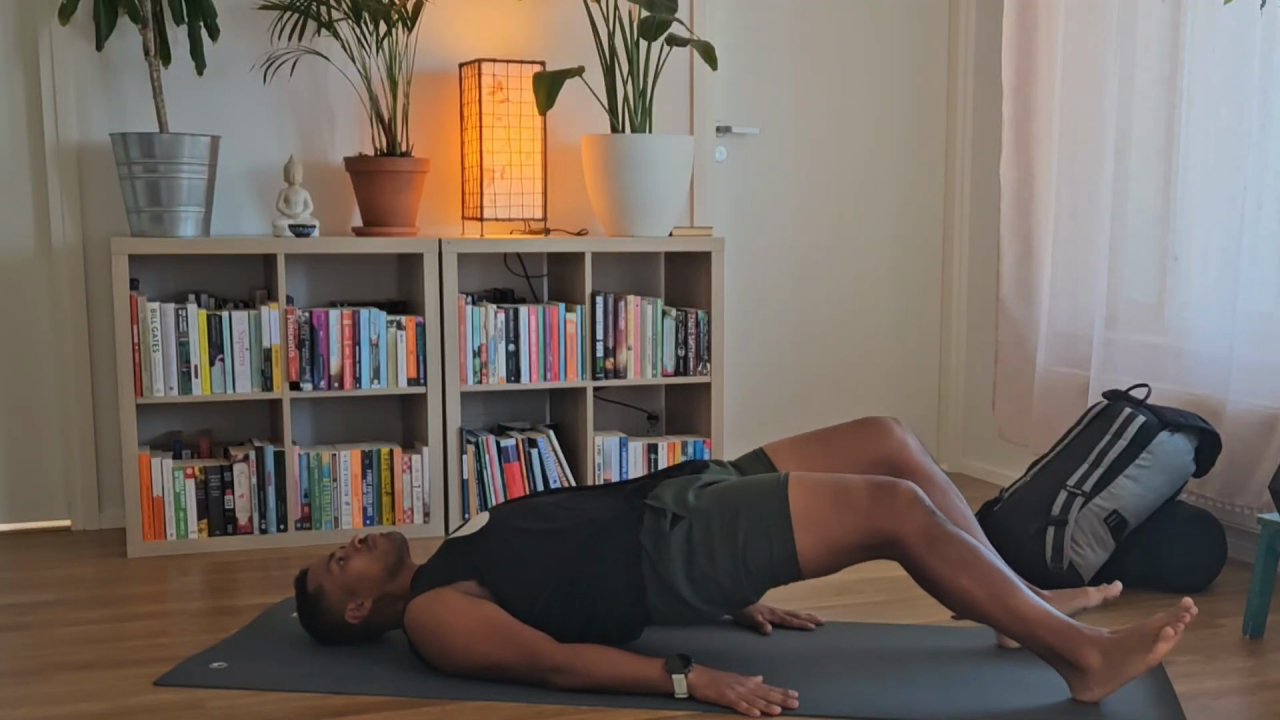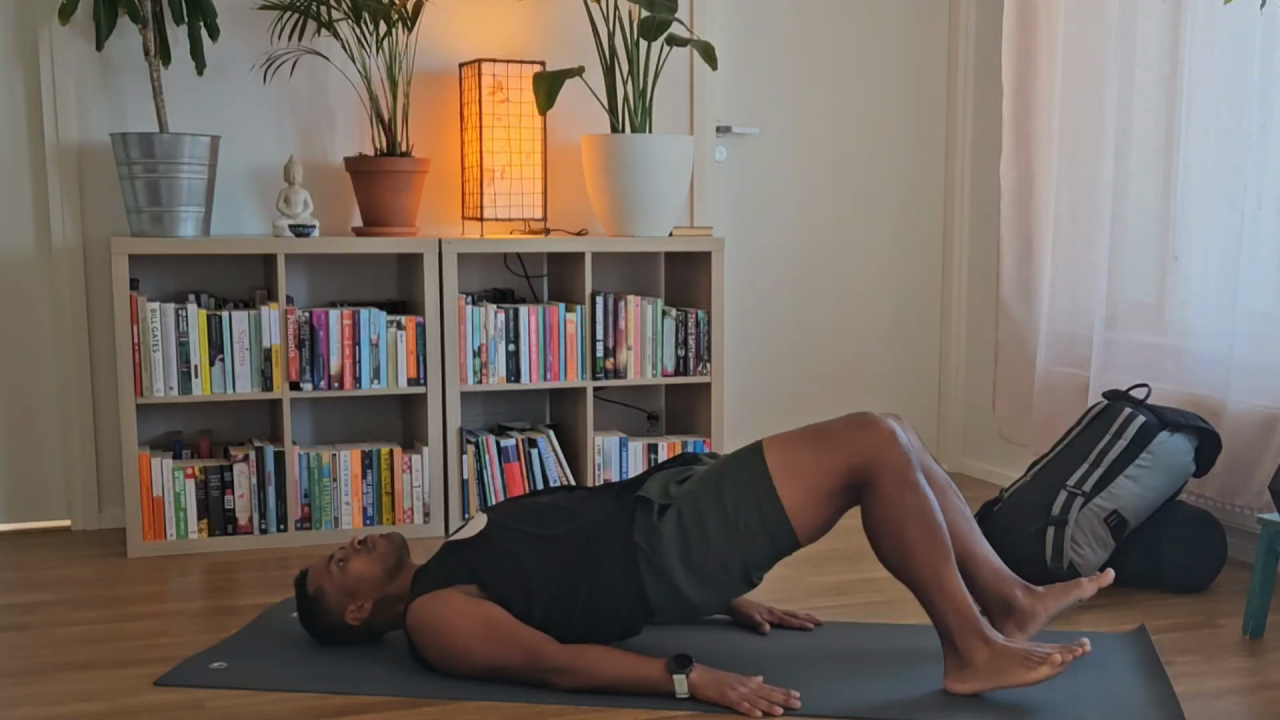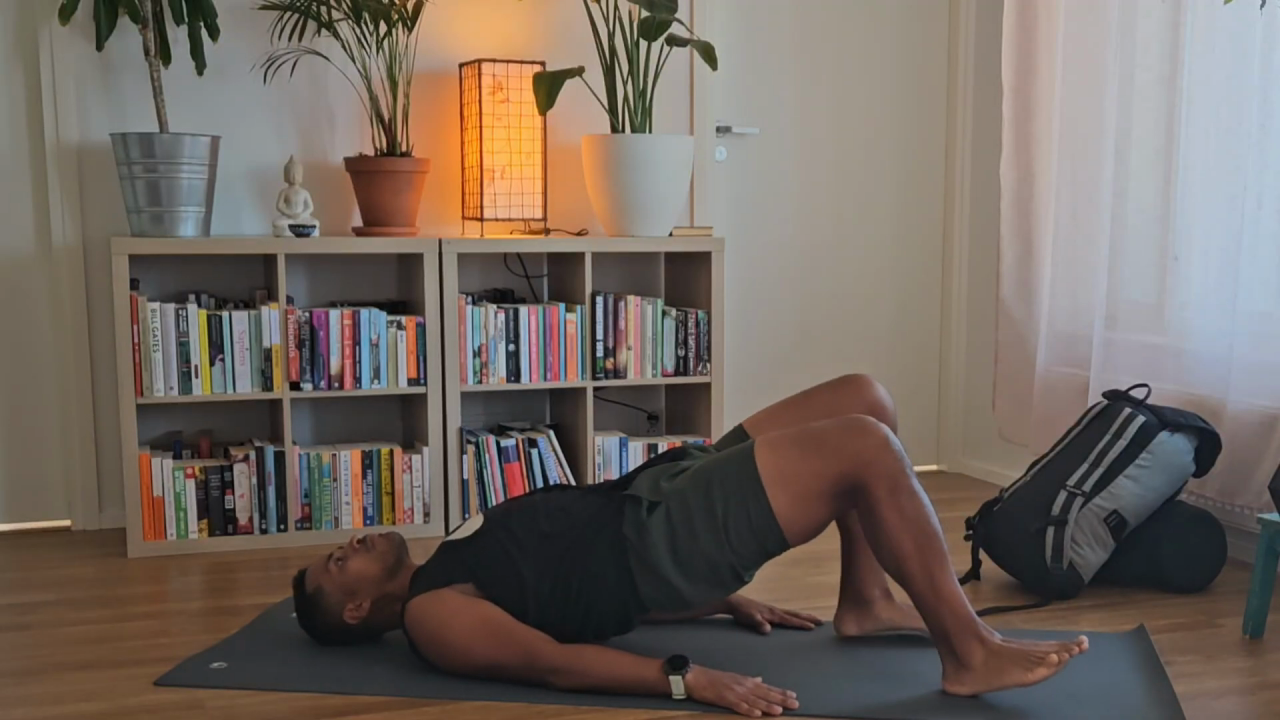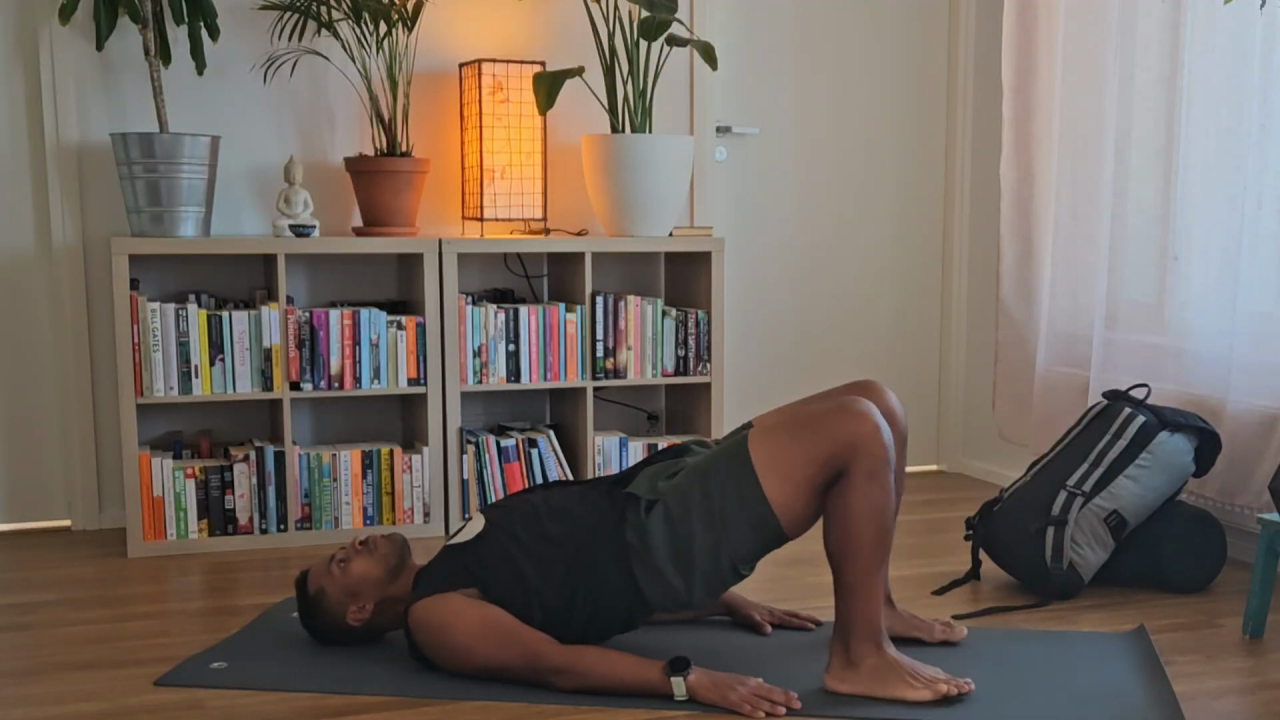
dt=0.5s
person 1, frame 1
left shoulder: (459, 566)
right shoulder: (432, 617)
left wrist: (735, 598)
left hip: (675, 502)
right hip: (674, 547)
left knee: (887, 439)
right knee: (898, 511)
left ankle: (1024, 603)
person 1, frame 2
left shoulder: (454, 571)
right shoulder: (433, 619)
left wrist: (728, 599)
left hip: (663, 510)
right hip: (670, 541)
left knee: (887, 440)
right knee: (876, 442)
left ankle: (1011, 601)
right ankle: (974, 652)
person 1, frame 3
left shoulder: (458, 572)
right shoulder: (432, 617)
left wrist: (725, 598)
left hip: (659, 498)
right hip: (658, 538)
left knee: (861, 398)
right knee: (867, 450)
left ankle: (865, 599)
right ankle: (969, 652)
person 1, frame 4
left shoulder: (452, 575)
right shoulder: (434, 620)
right elbow: (556, 664)
left wrist: (722, 600)
left hip: (659, 500)
right hip: (663, 535)
left knee: (873, 404)
right knee: (859, 429)
left ankle: (873, 609)
right ankle: (861, 657)
